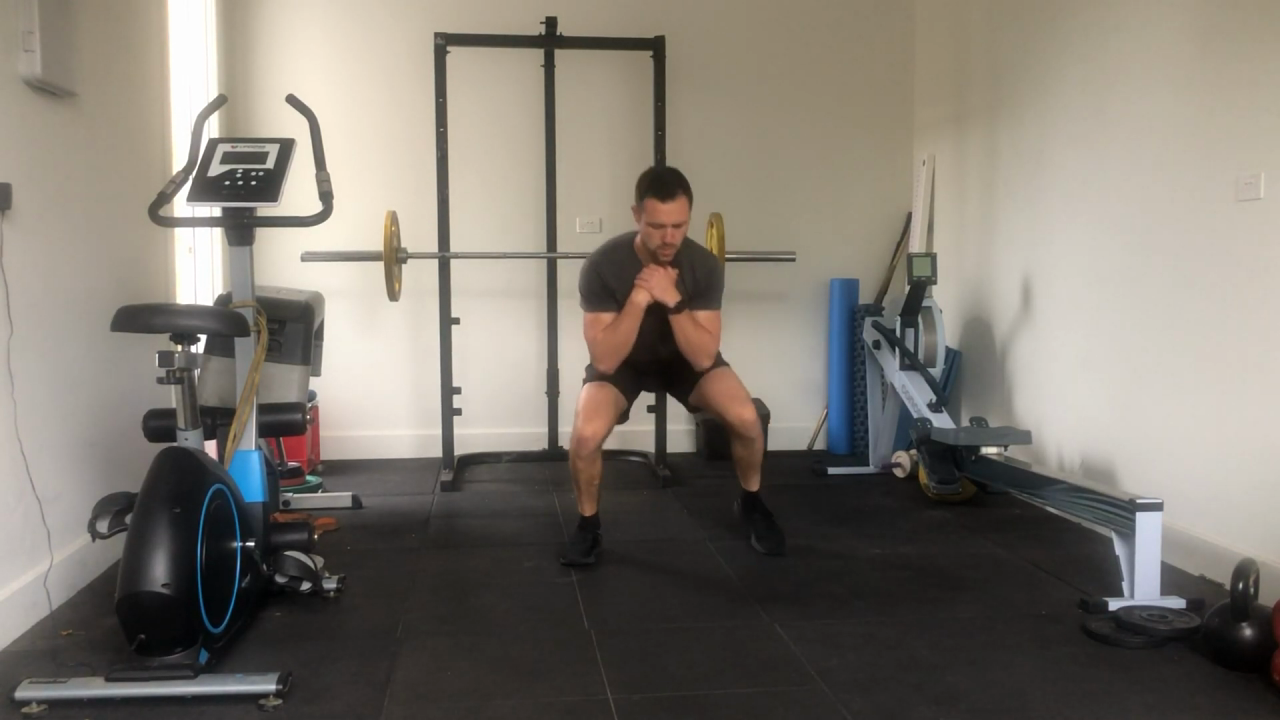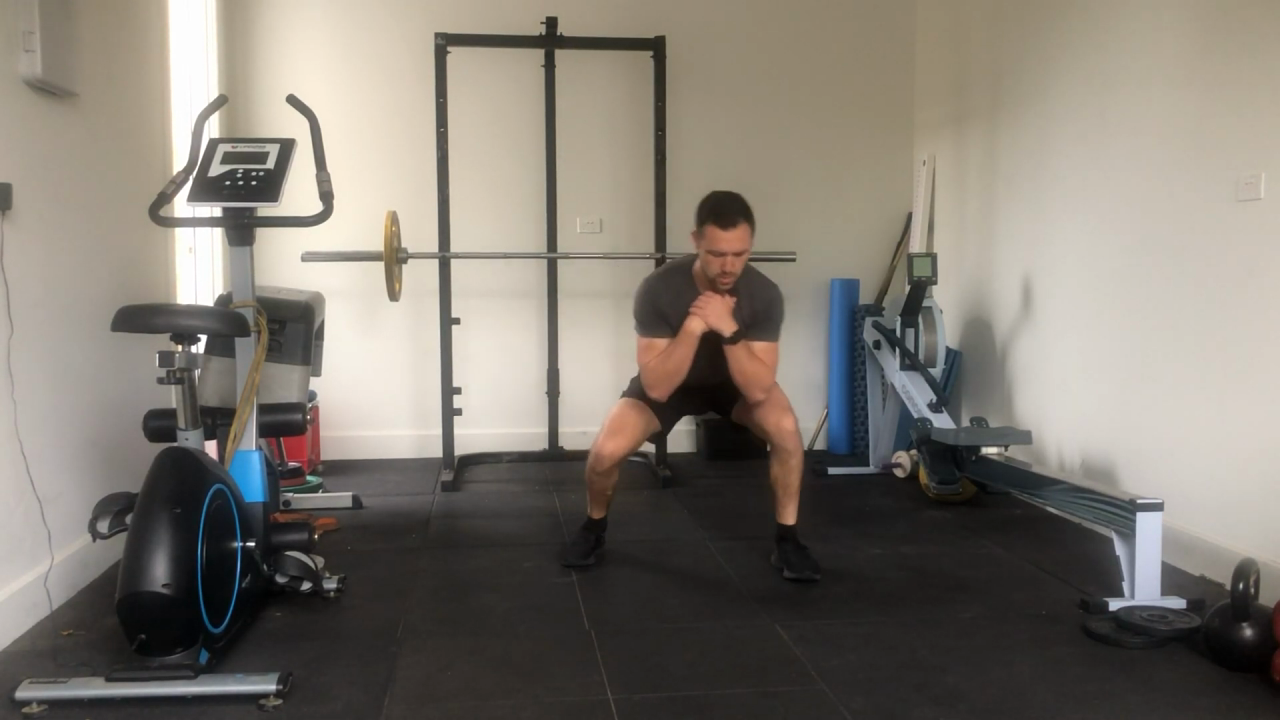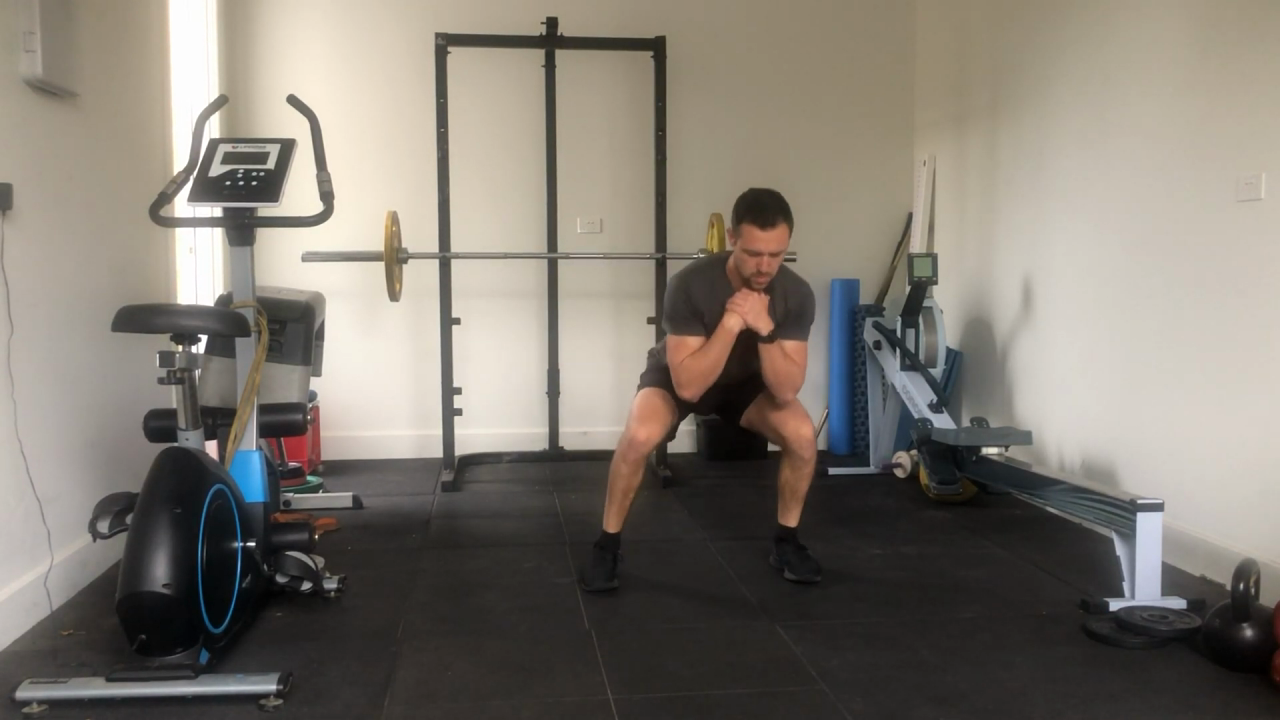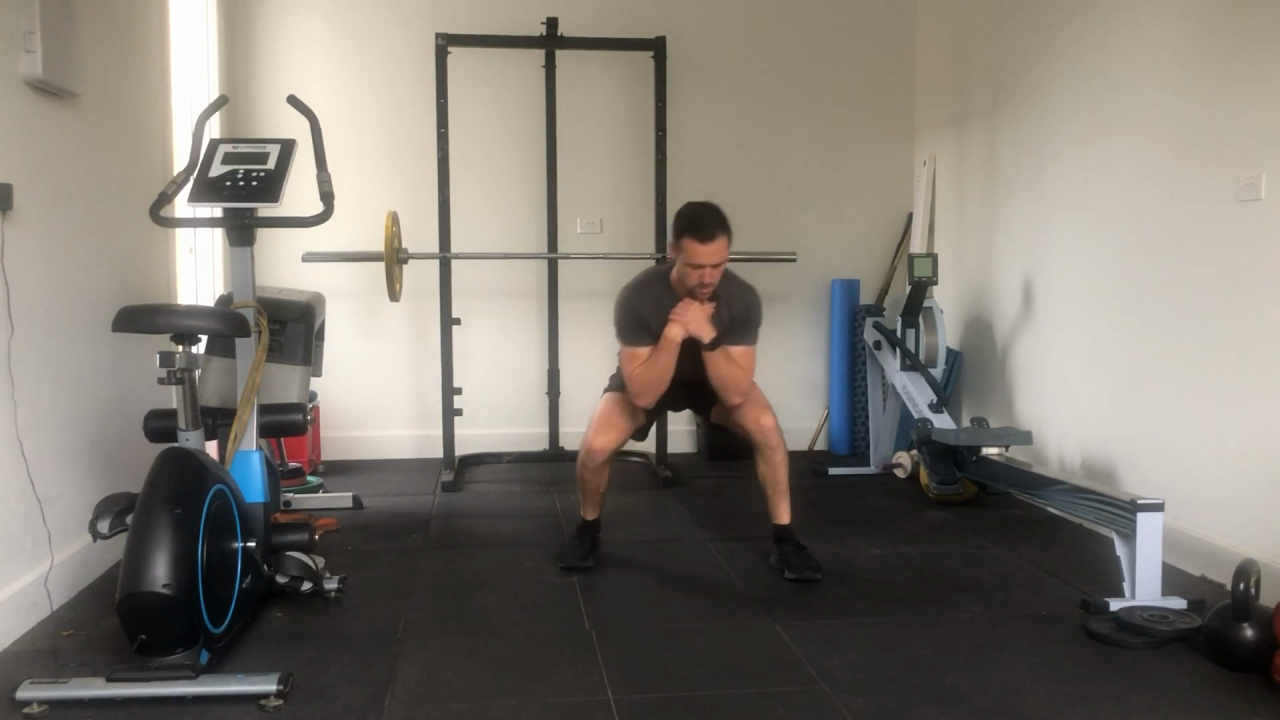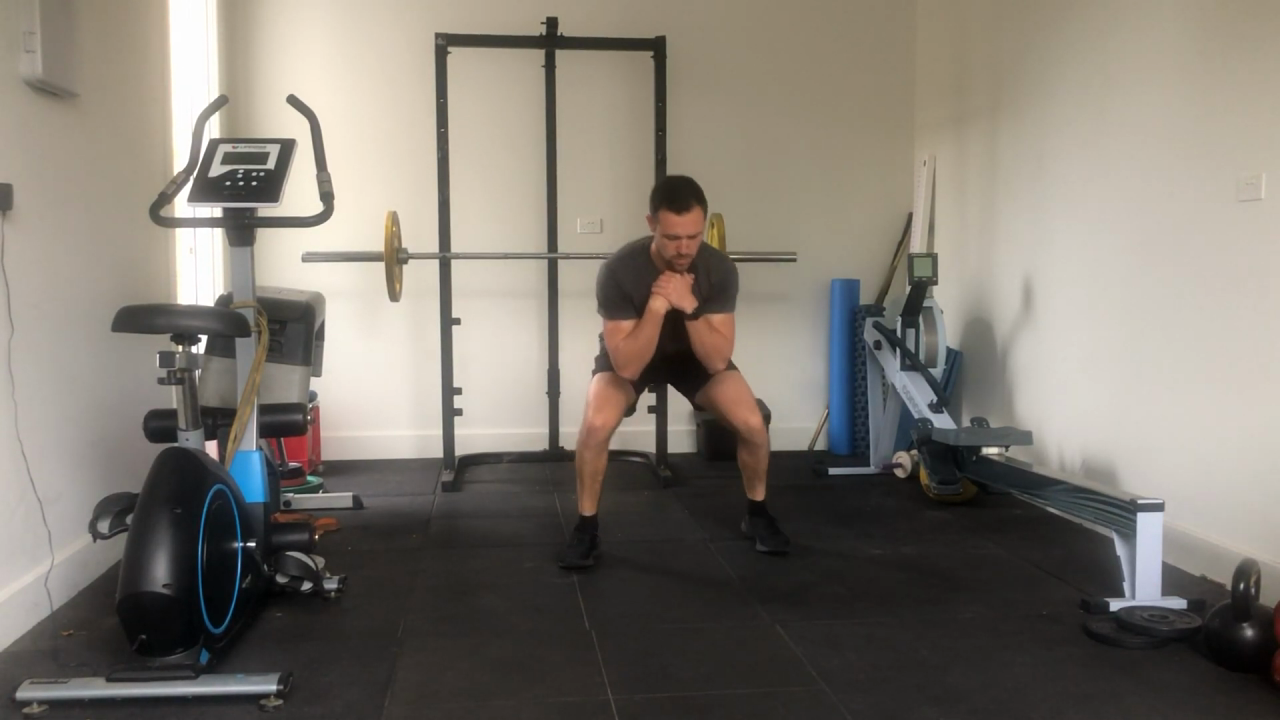
dt=0.5s
person 1, frame 1
left shoulder: (704, 265)
right shoulder: (603, 265)
left elbow: (704, 357)
right elbow: (605, 361)
left wrist: (672, 301)
right wrist: (637, 299)
left hip: (683, 353)
right hip: (622, 358)
left knee: (746, 419)
right knee: (586, 436)
left ankle: (750, 502)
right ankle: (588, 526)
person 1, frame 2
left shoulder: (765, 295)
right shoulder: (658, 290)
left elbow: (758, 390)
right elbow: (656, 387)
left wrist: (729, 330)
right wrist: (692, 326)
left hip: (733, 379)
right hip: (669, 380)
left knee: (785, 429)
right knee: (605, 452)
left ankle: (787, 540)
right ankle: (595, 526)
person 1, frame 3
left shoulder: (797, 294)
right shoulder: (691, 284)
left elbow: (786, 391)
right elbow: (688, 386)
left wrist: (765, 327)
right wrist: (730, 324)
left hip: (746, 378)
right hip: (677, 373)
left knee: (802, 437)
right knee: (638, 437)
left ankle: (786, 541)
right ankle: (607, 545)
person 1, frame 4
left shoulder: (742, 300)
right shoulder: (637, 297)
left elbow: (736, 394)
right elbow: (642, 395)
left wrist: (707, 336)
right wrist: (673, 334)
left hip: (713, 377)
right hip: (646, 375)
left knee: (765, 426)
right knee: (596, 447)
left ankle: (785, 539)
right ankle: (589, 528)
person 1, frame 5
left shoulder: (719, 269)
right shoulder: (619, 270)
left elbow: (718, 361)
right elbow: (628, 366)
left wrist: (691, 306)
right wrist: (656, 306)
left hip: (693, 350)
right hip: (629, 351)
left knee: (752, 423)
right knee: (597, 425)
left ankle: (756, 512)
right ankle: (586, 527)
